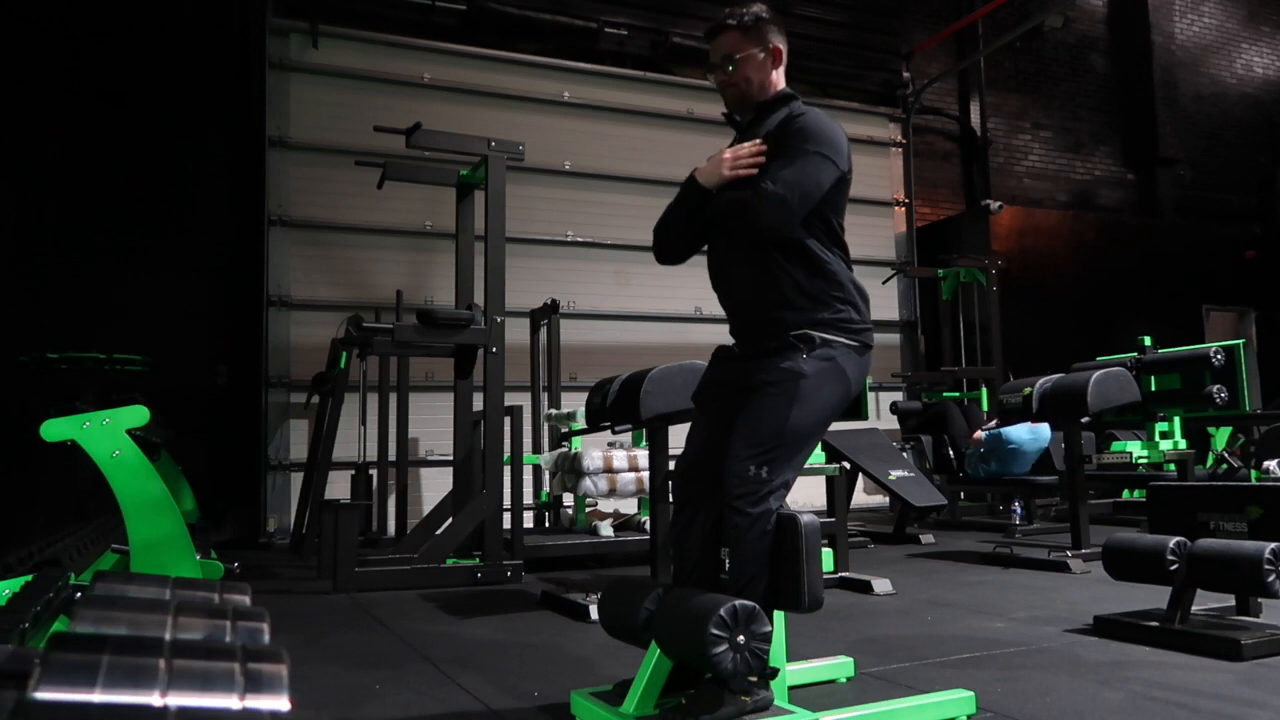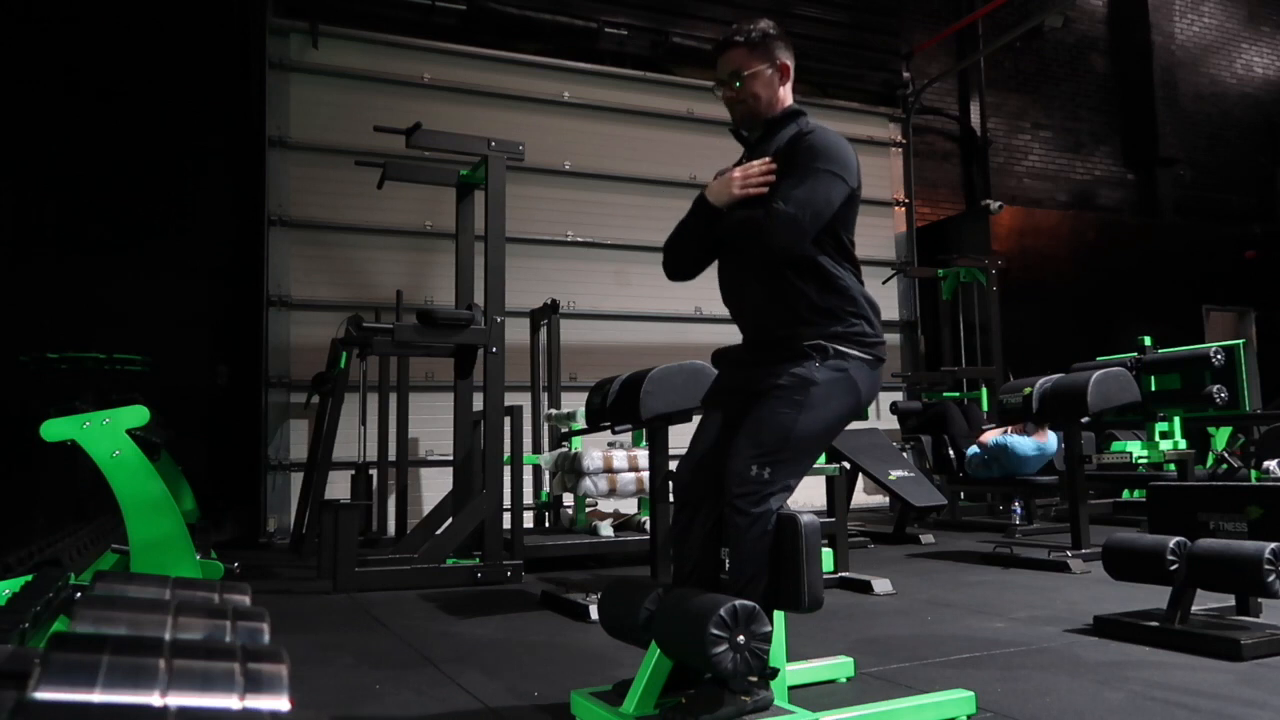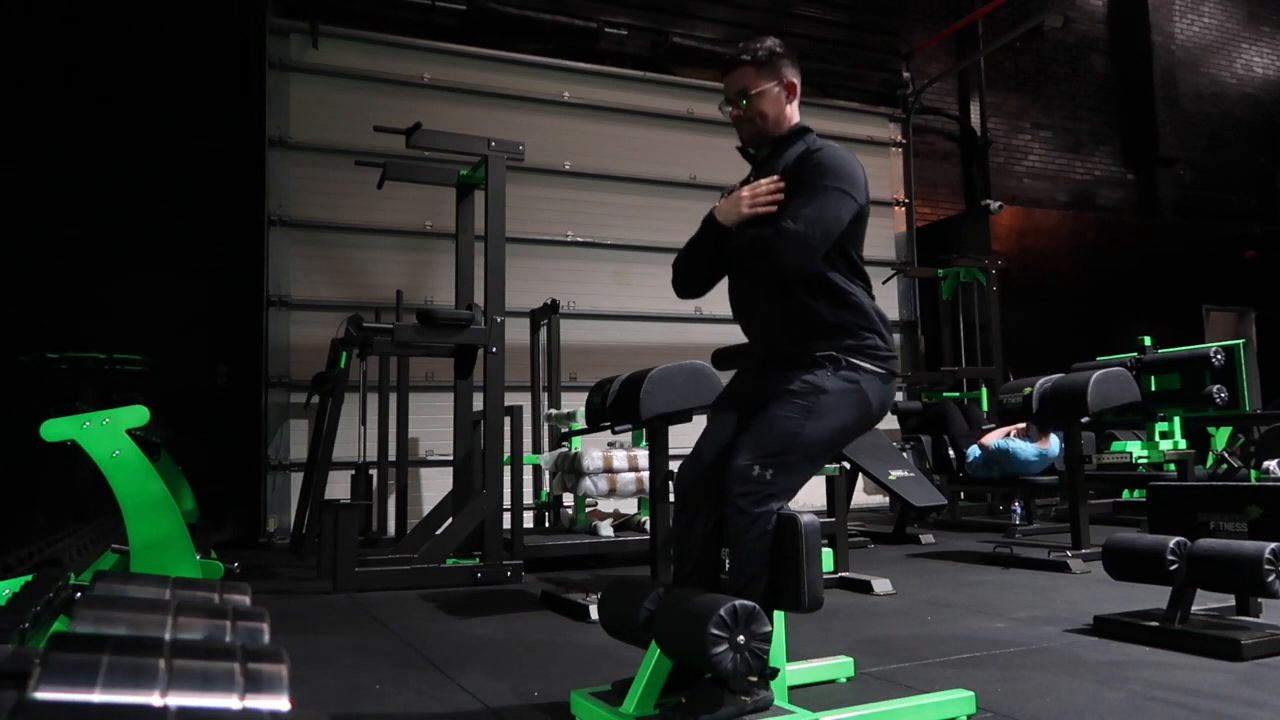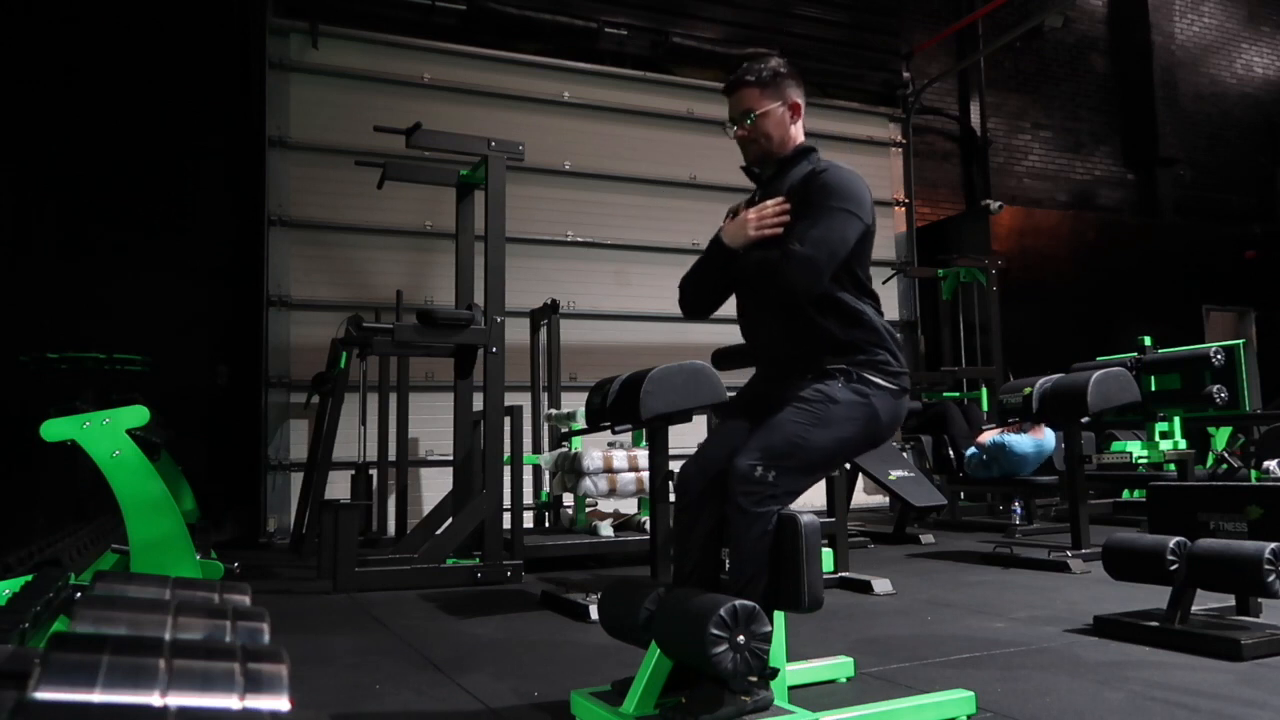
dt=0.2s
person 1, frame 1
left shoulder: (811, 132)
right shoulder: (731, 150)
left elbow: (769, 212)
right elbow: (668, 245)
left wrist: (712, 196)
right wrist: (703, 184)
left hip: (817, 343)
right hip: (754, 345)
left knee: (749, 485)
right knee: (697, 482)
person 1, frame 2
left shoulder: (820, 149)
right shoulder: (740, 167)
left elbow: (781, 230)
right elbow: (678, 262)
left wrist: (723, 215)
right wrist: (714, 203)
left hip: (831, 353)
right hip: (764, 354)
left knee: (750, 482)
right knee: (697, 480)
person 1, frame 3
left shoulder: (829, 166)
right shoulder: (747, 183)
left elbow: (791, 250)
right elbow: (687, 280)
left wrist: (733, 232)
right wrist: (722, 221)
left hip: (844, 364)
right hip: (776, 363)
left knee: (752, 480)
right knee: (698, 481)
person 1, frame 4
left shoulder: (834, 186)
right shoulder: (750, 204)
left elbow: (798, 273)
right elbow: (693, 300)
left wrist: (741, 255)
right wrist: (728, 244)
left hip: (855, 379)
right hip: (784, 378)
left knee: (753, 479)
right knee: (699, 482)
